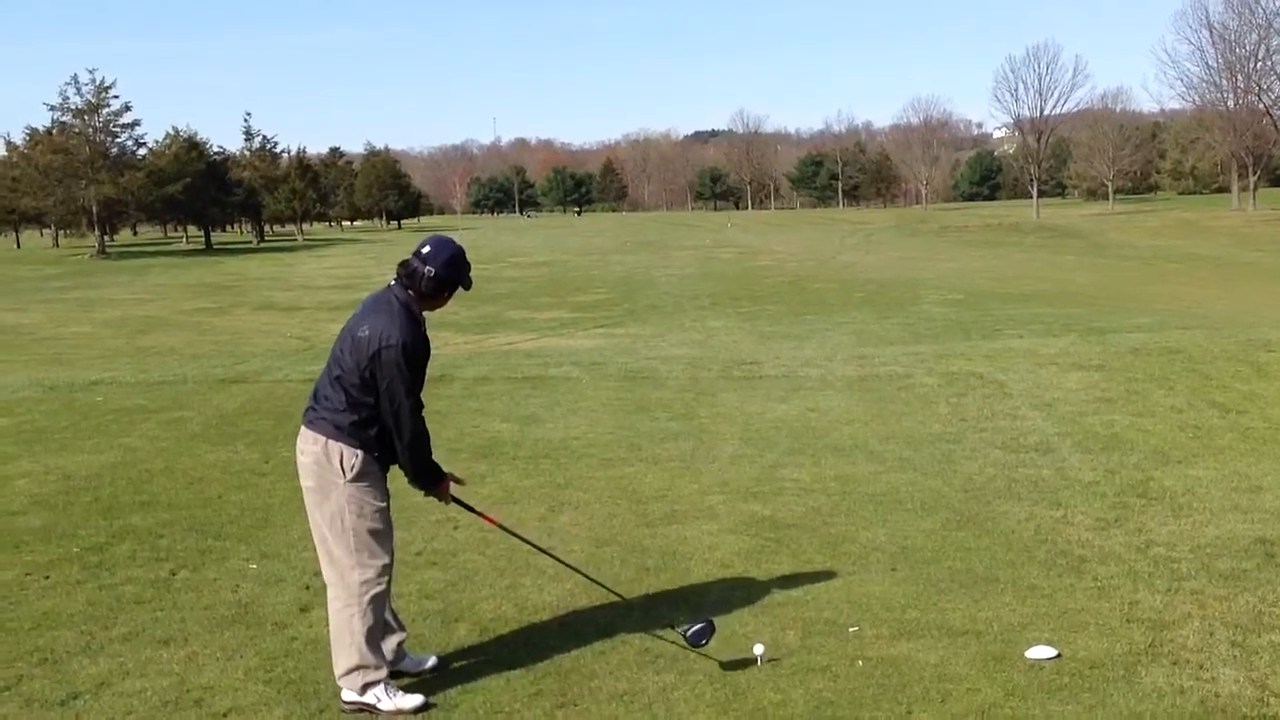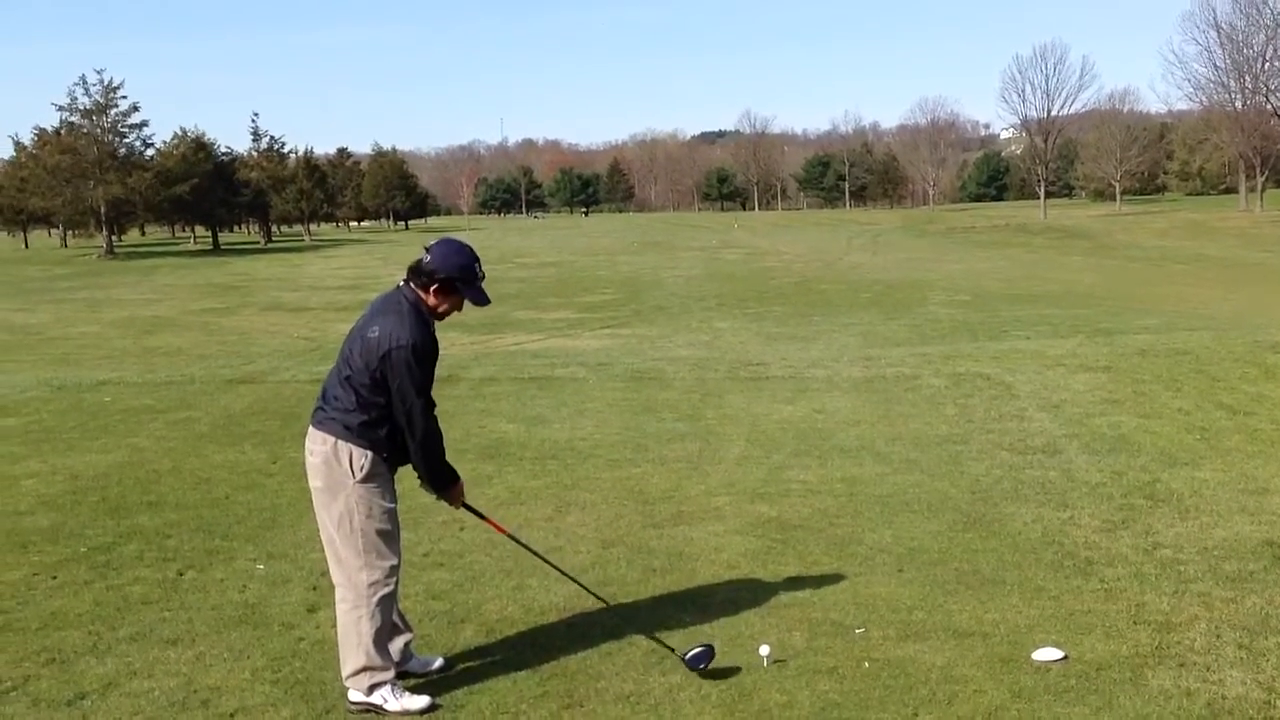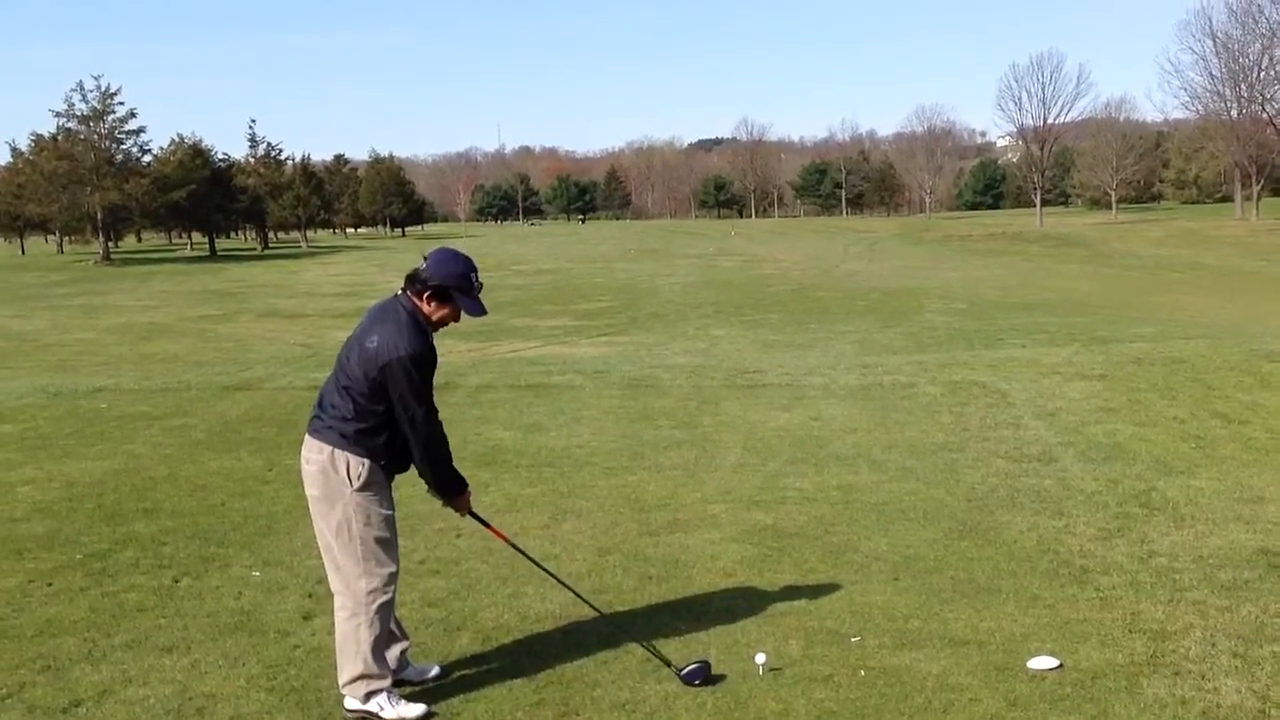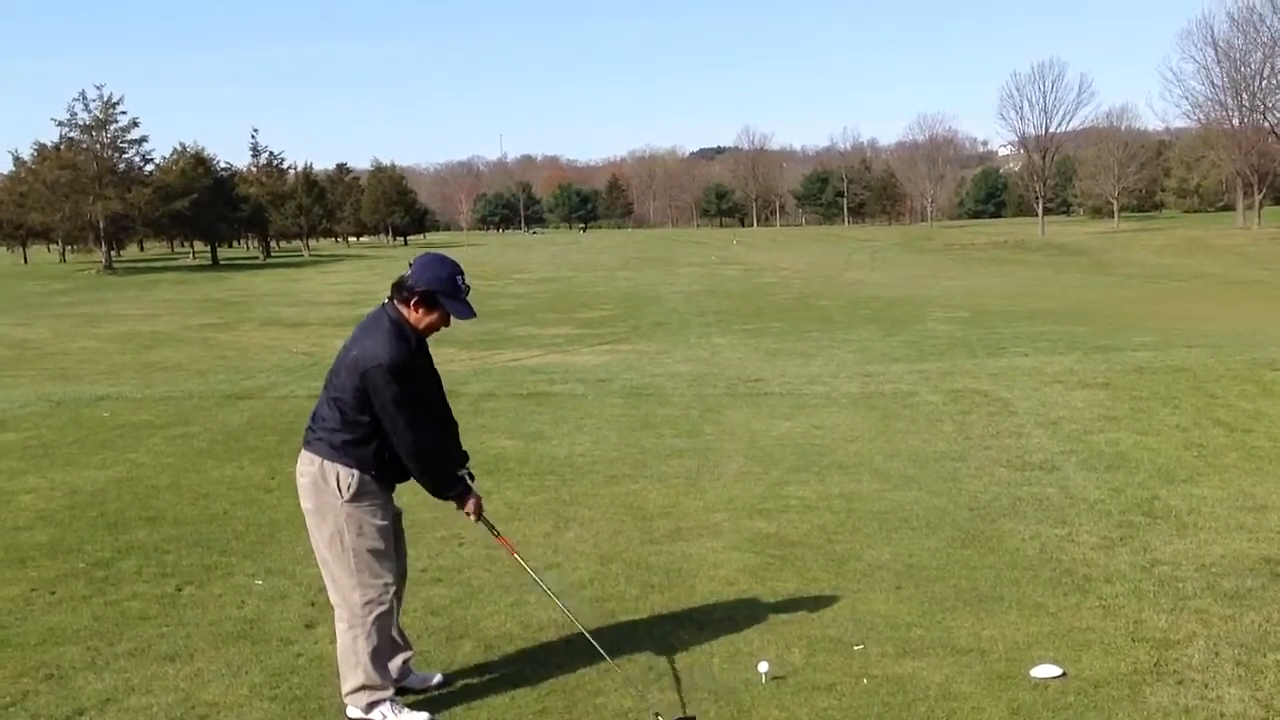
dt=0.4s
person 1, frame 1
left shoulder: (387, 303)
right shoulder: (397, 335)
right elbow: (403, 417)
left wrist: (425, 469)
right wrist: (429, 477)
left hip: (342, 443)
right hip: (341, 453)
left knee: (373, 559)
right knee: (359, 566)
left ankle: (386, 651)
right ankle: (362, 682)
person 1, frame 2
left shoulder: (396, 303)
right shoulder: (405, 336)
right elbow: (415, 418)
left wrist: (434, 473)
right wrist: (443, 480)
left hip: (350, 445)
right hip: (349, 454)
left knee: (380, 561)
right knee: (367, 568)
left ankle: (393, 652)
right ankle: (369, 683)
person 1, frame 3
left shoulder: (393, 312)
right shoulder: (404, 346)
left elbow: (416, 420)
right elbow: (421, 426)
left wrist: (443, 480)
right wrist: (451, 486)
left hip: (348, 454)
right hip: (345, 463)
left knee: (378, 570)
right knee: (366, 577)
left ankle: (389, 660)
person 1, frame 4
left shoulder: (403, 334)
right shoulder: (383, 353)
left elbow: (432, 409)
right elbow: (409, 439)
left wrist: (458, 471)
right wrist: (456, 487)
left hip: (368, 472)
right hip: (341, 477)
left knee: (387, 575)
right knee: (366, 588)
left ankle: (393, 668)
